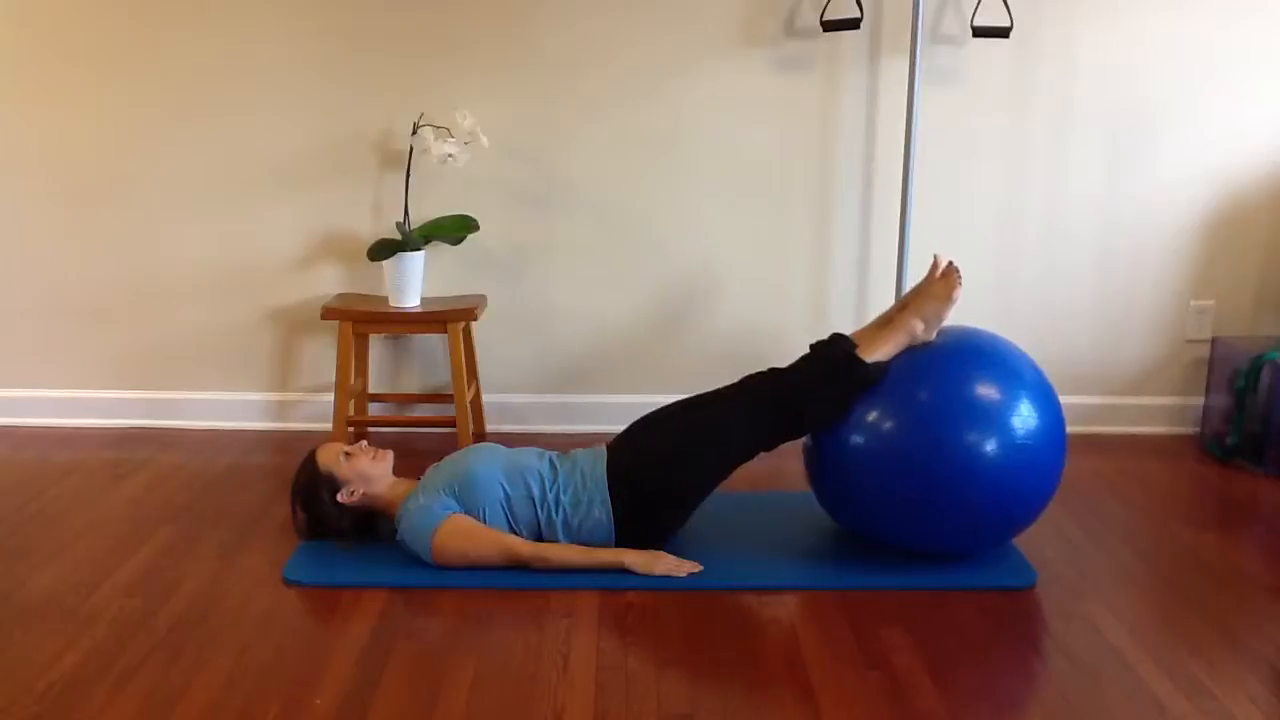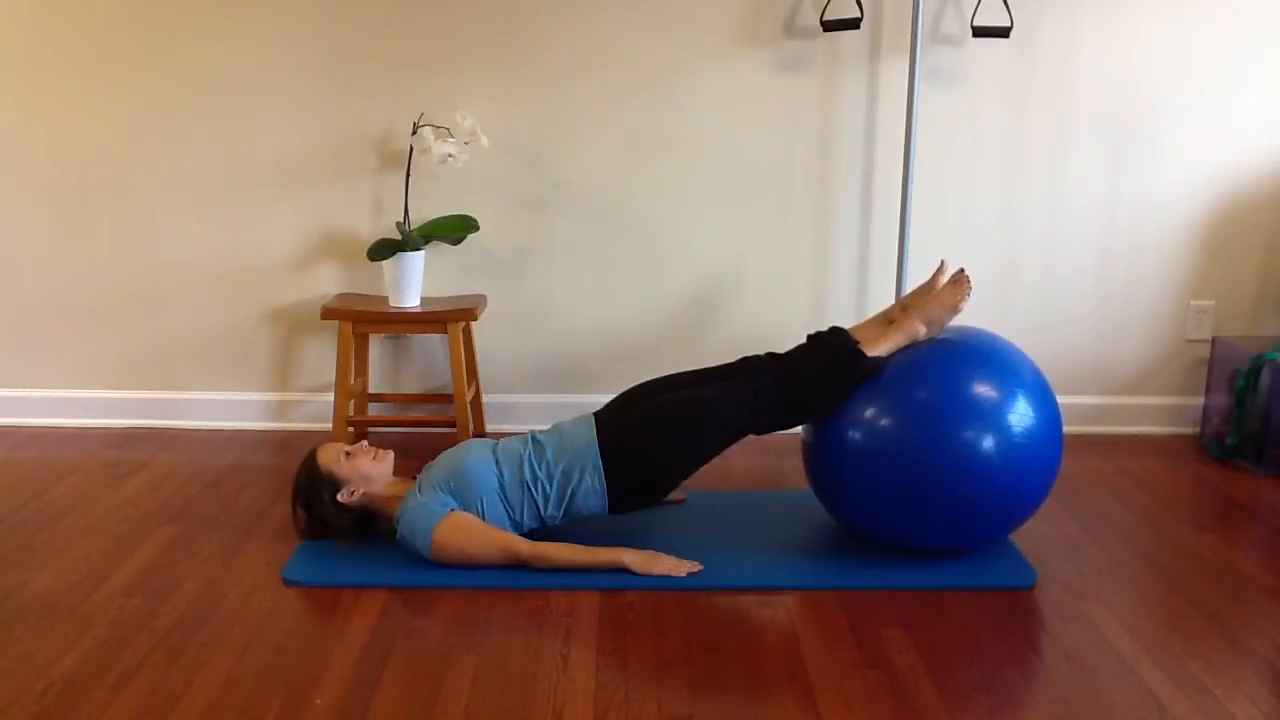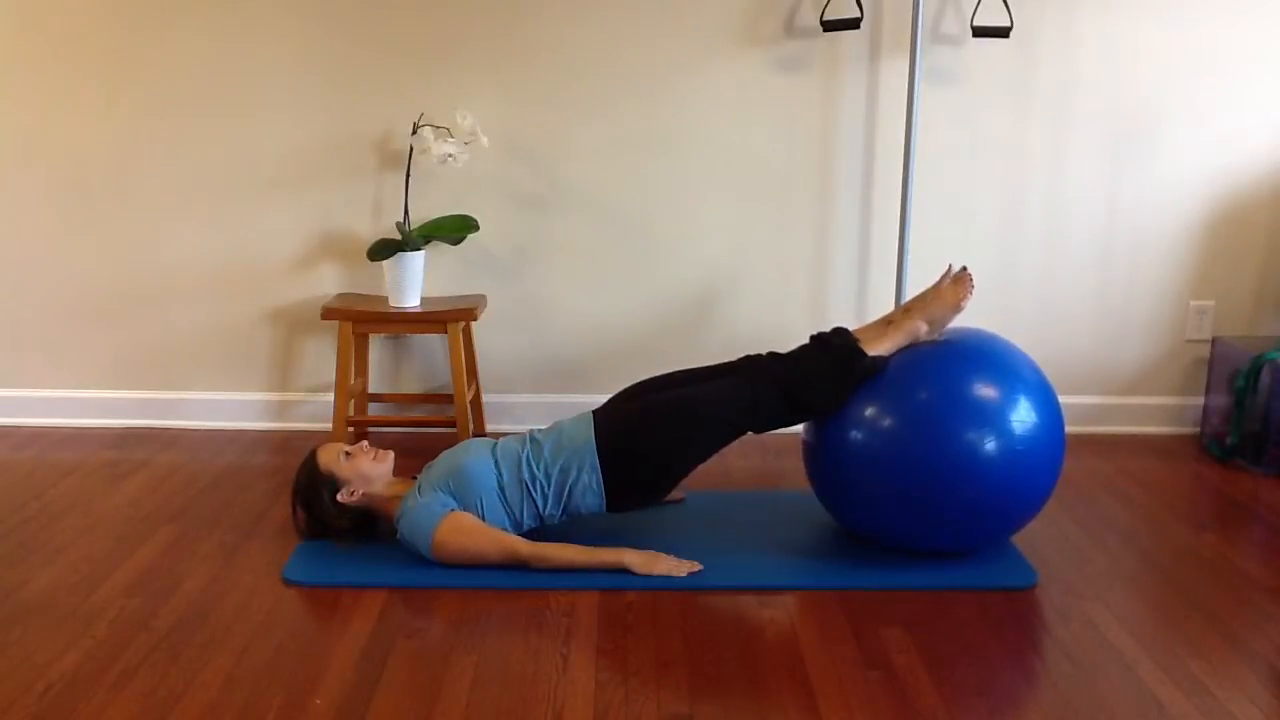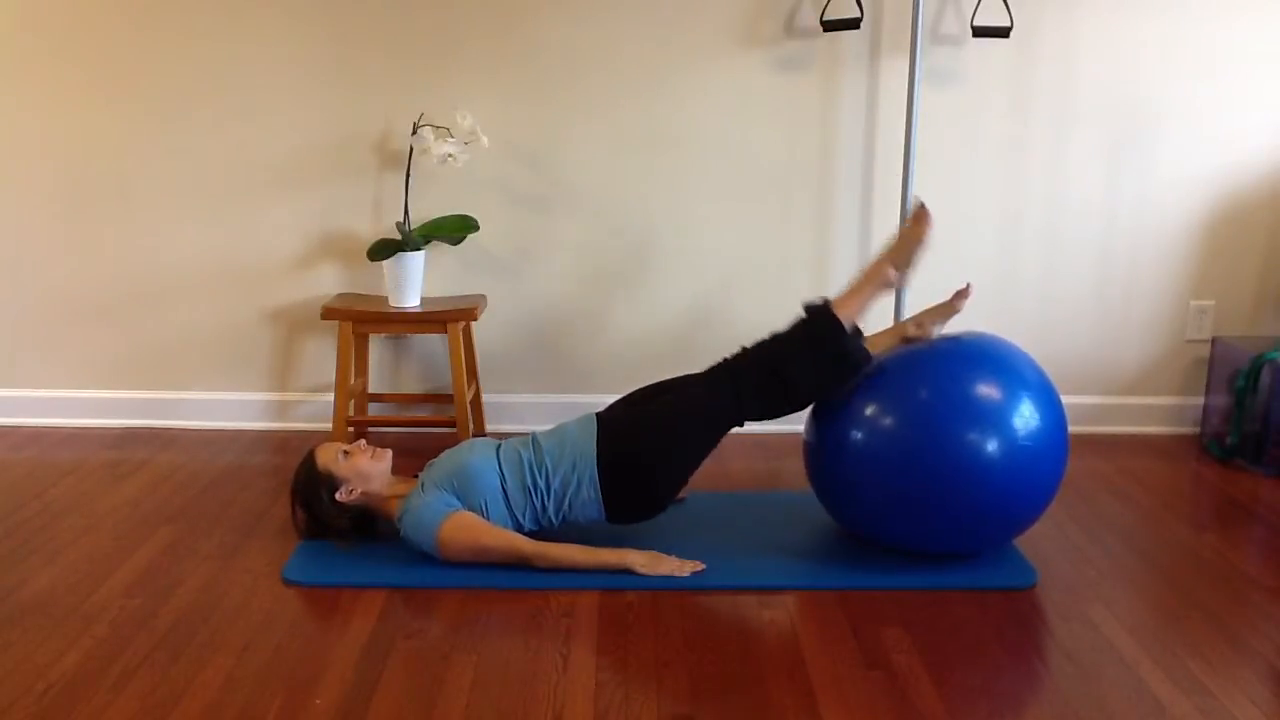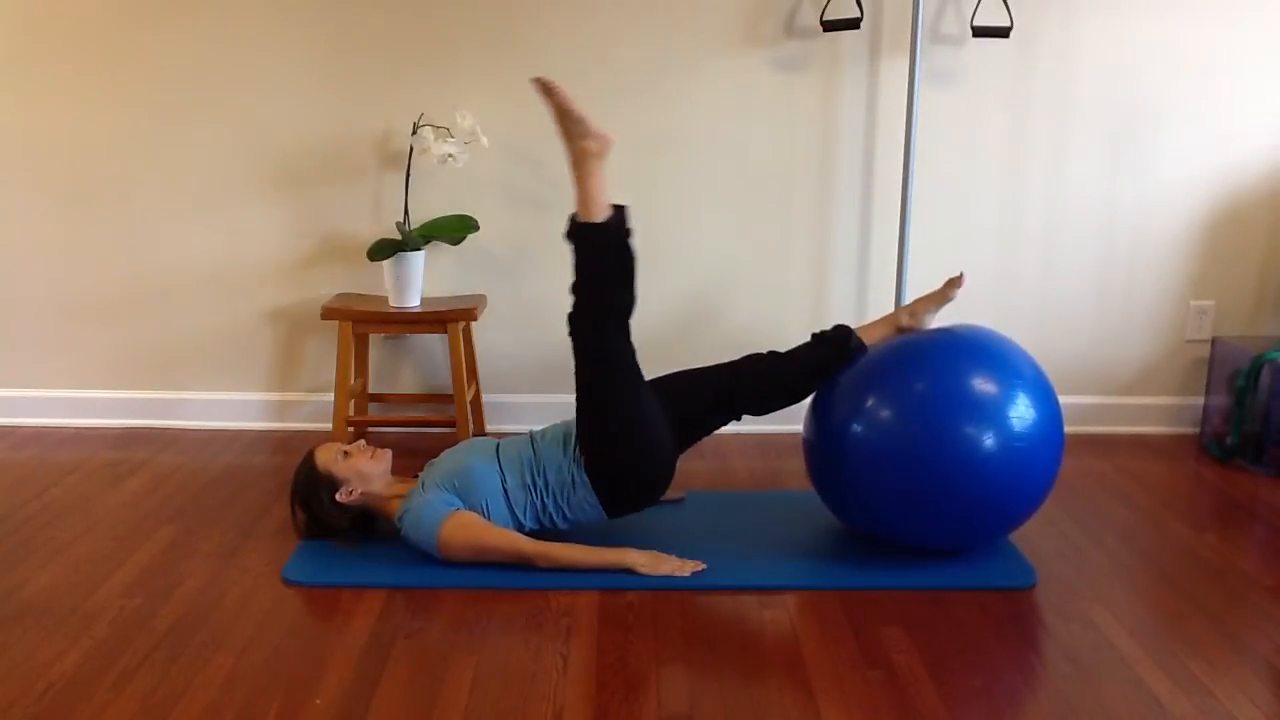
dt=0.7s
person 1, frame 1
left shoulder: (429, 490)
right shoulder: (418, 527)
right elbow: (524, 554)
right wrist: (628, 557)
left hip: (605, 468)
right hip: (620, 507)
left knee: (755, 393)
right knee: (760, 414)
left ankle: (894, 329)
right ankle: (902, 335)
person 1, frame 2
left shoulder: (426, 486)
right shoulder: (418, 524)
right elbow: (523, 554)
left wrist: (647, 487)
right wrist: (628, 558)
left hip: (601, 437)
right hip: (609, 468)
left knee: (755, 375)
right knee: (757, 400)
left ankle: (895, 324)
right ankle: (905, 332)
person 1, frame 3
left shoulder: (427, 484)
right shoulder: (417, 525)
right elbow: (522, 554)
left wrist: (644, 488)
right wrist: (626, 557)
left hip: (600, 437)
right hip: (609, 468)
left knee: (756, 372)
right knee: (756, 398)
left ankle: (901, 325)
right ankle: (909, 332)
person 1, frame 4
left shoulder: (429, 481)
right shoulder: (417, 521)
right elbow: (524, 551)
left wrist: (661, 473)
right wrist: (628, 560)
left hip: (604, 438)
right hip: (618, 477)
left knee: (747, 386)
right knee: (737, 385)
left ankle: (897, 333)
right ankle: (877, 278)
person 1, frame 5
left shoulder: (426, 485)
right shoulder: (419, 522)
right elbow: (528, 552)
left wrist: (639, 479)
right wrist: (631, 557)
left hip: (604, 463)
right hip: (613, 476)
left knee: (749, 382)
right knee: (599, 325)
left ankle: (894, 327)
